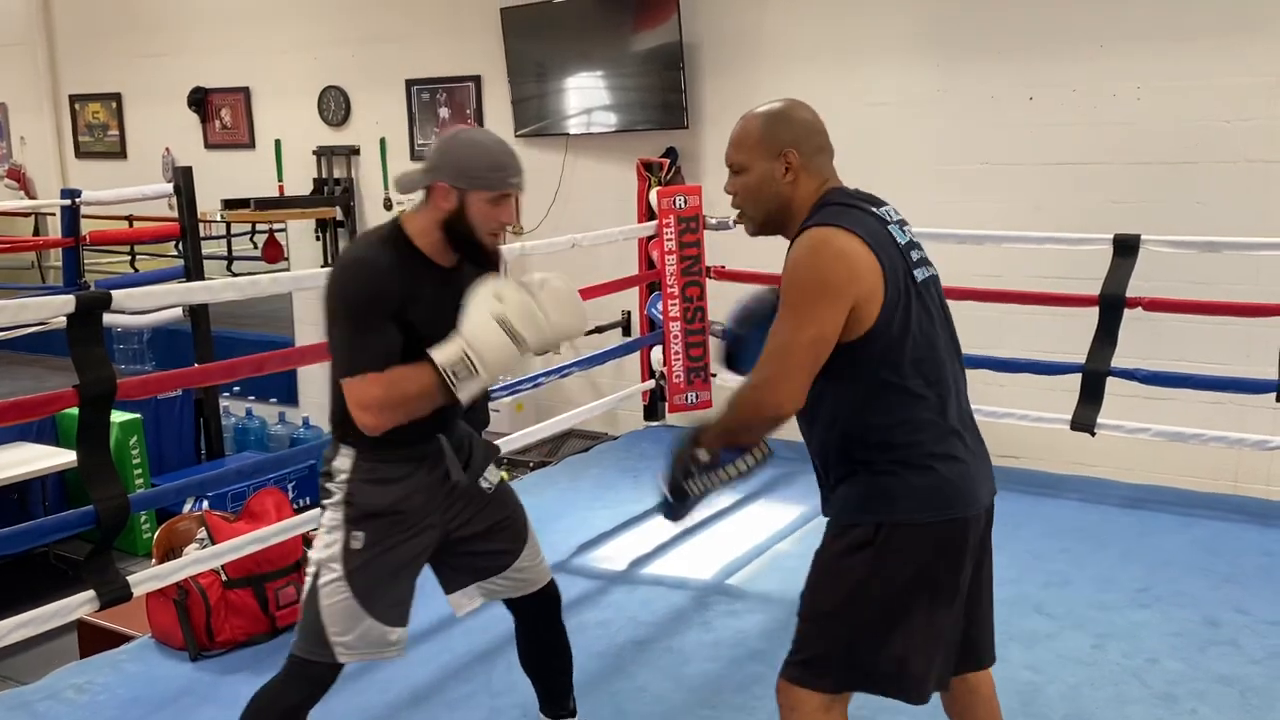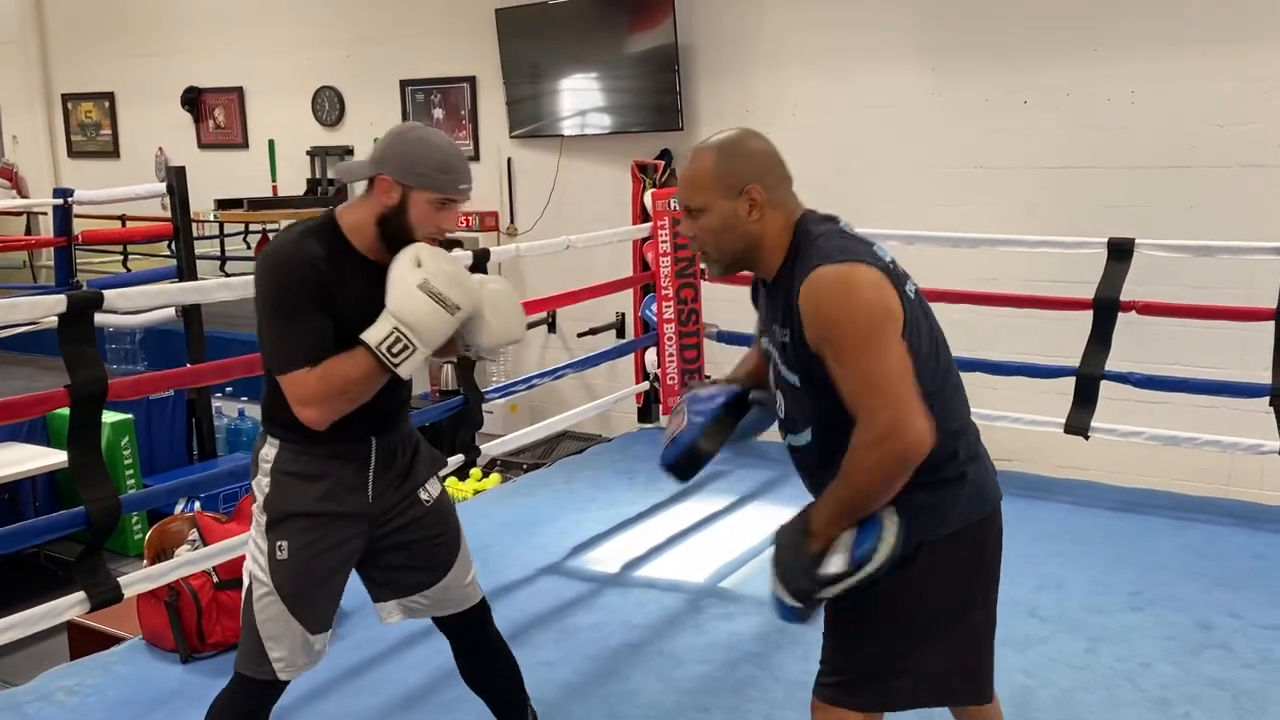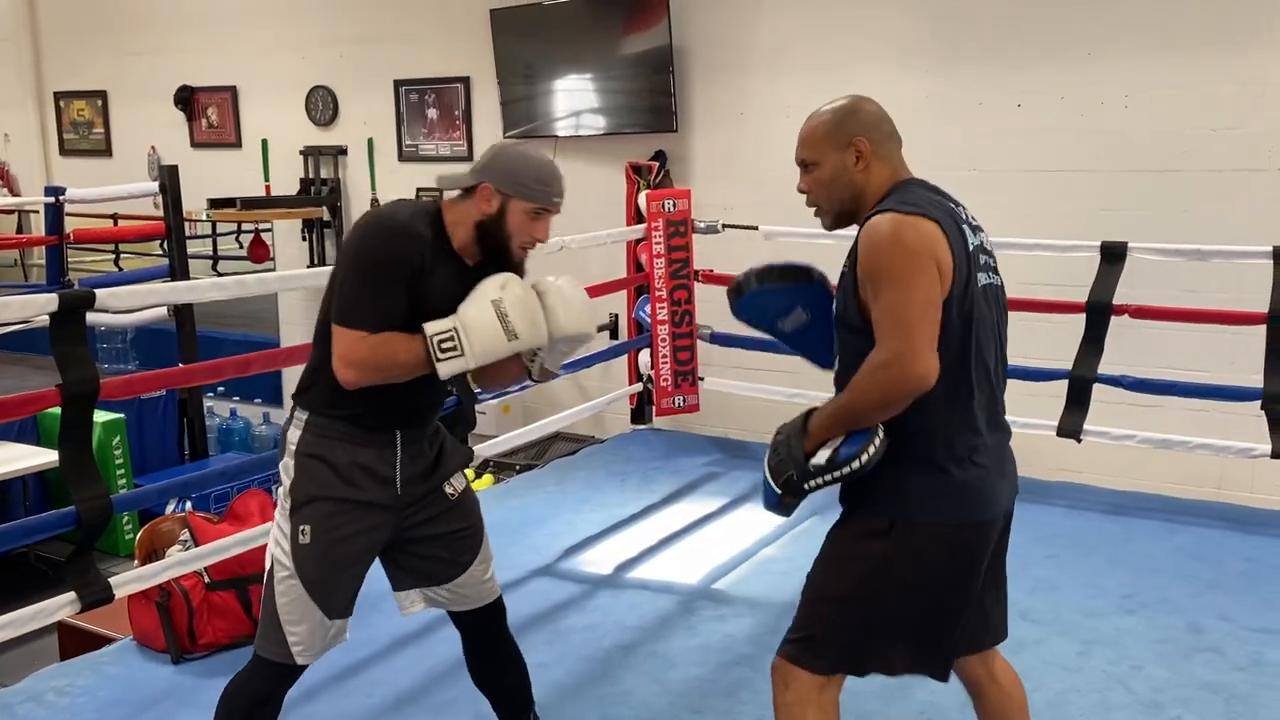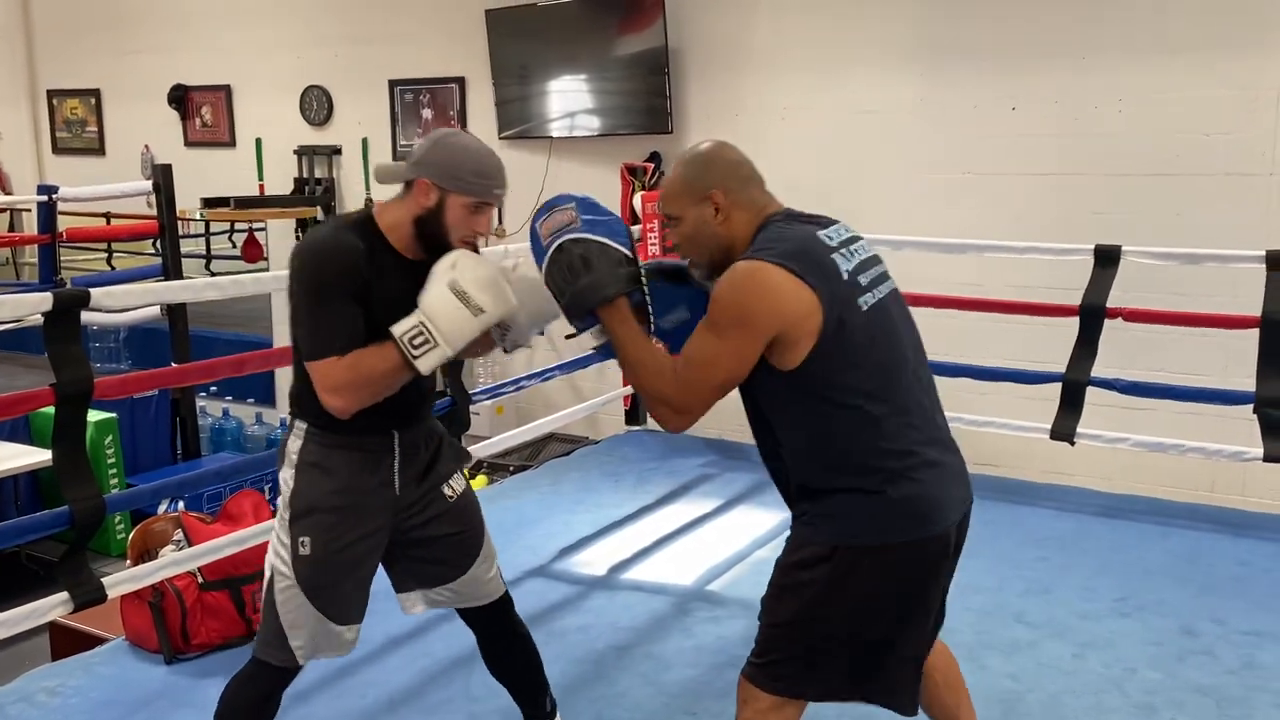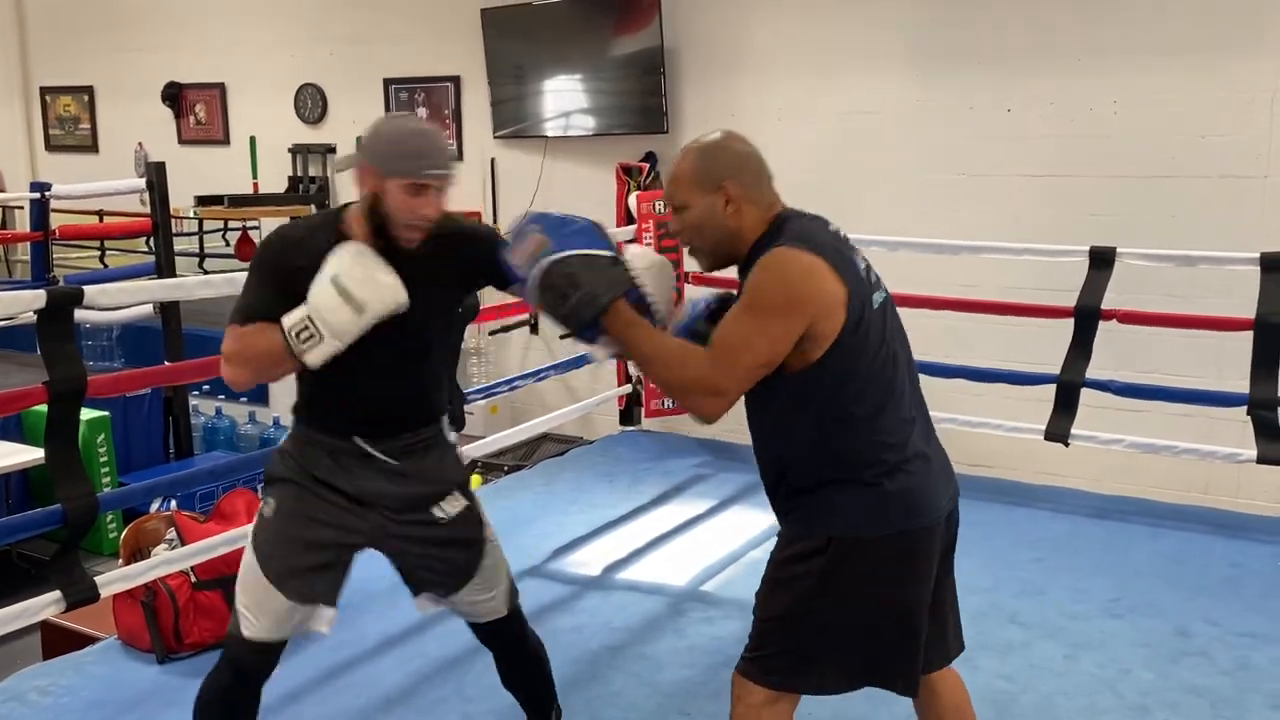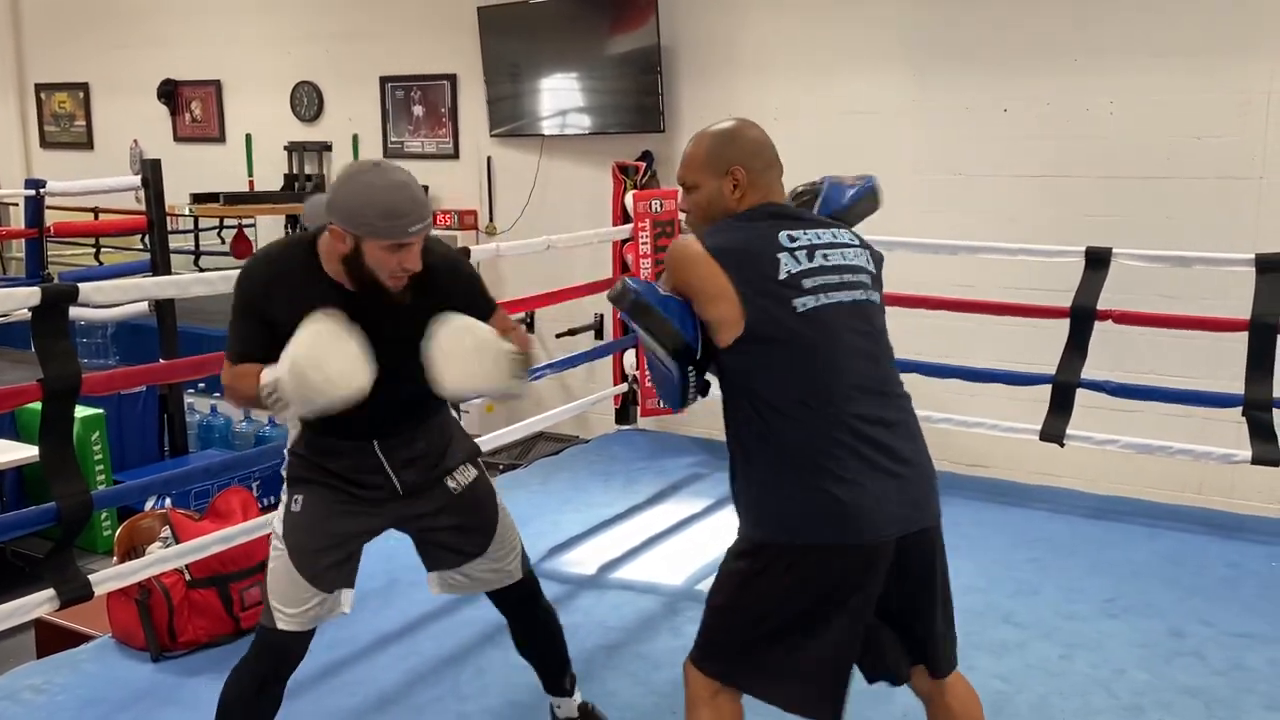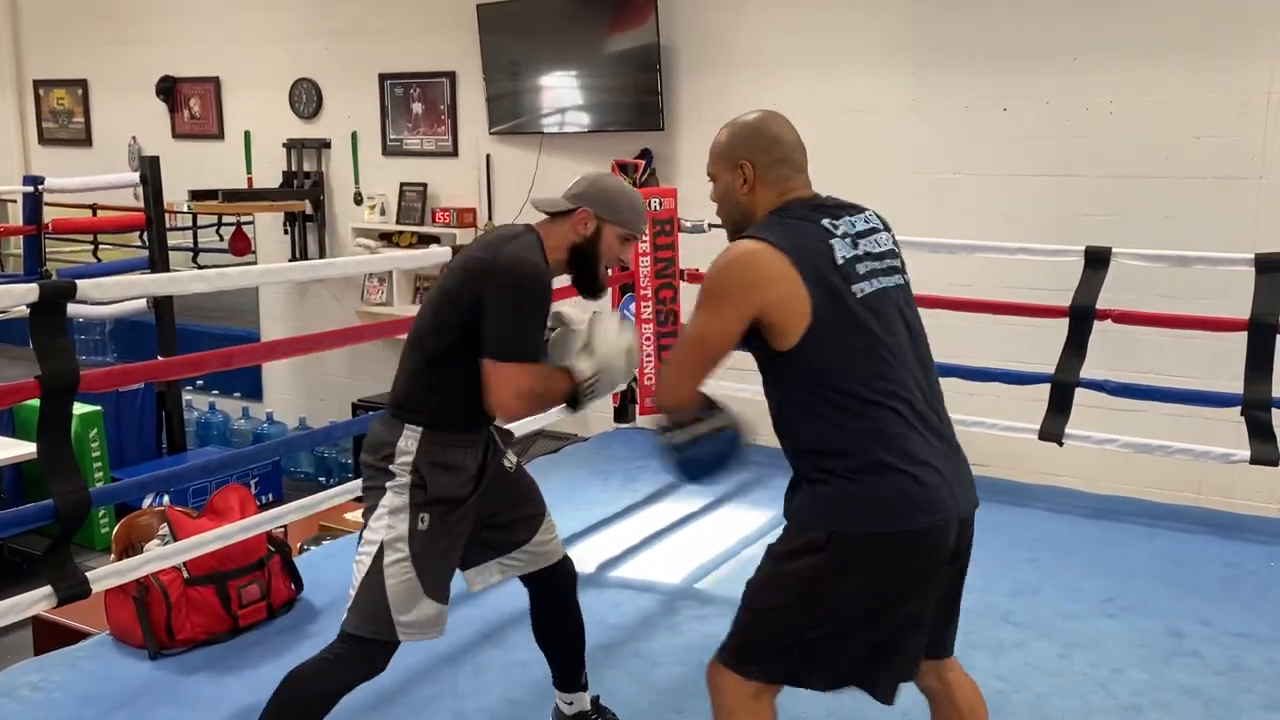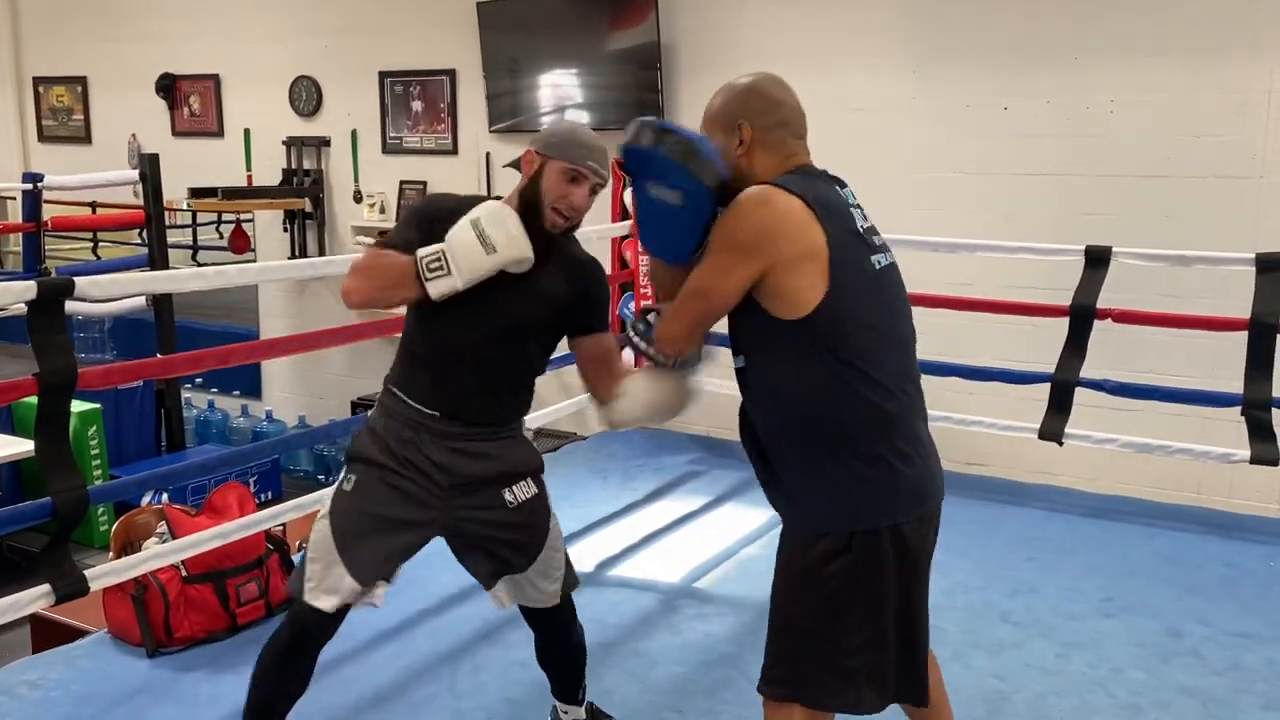
dt=0.5s
person 1, frame 1
left shoulder: (824, 249)
right shoulder: (874, 220)
left elbow: (776, 396)
left wrist: (707, 442)
right wrist: (782, 326)
left hip: (898, 504)
right hip: (956, 485)
right knee: (956, 656)
person 1, frame 2
left shoulder: (833, 283)
right shoulder: (778, 266)
left elbow: (900, 435)
right elbow: (780, 352)
left wrist: (818, 528)
right wrist: (726, 396)
left hip: (925, 516)
right hip: (939, 504)
right knee: (954, 655)
person 1, frame 3
left shoulder: (894, 231)
right shoulder: (943, 217)
left elbow: (908, 367)
left wrist: (813, 429)
right wrist: (827, 332)
left hip: (914, 501)
right hip: (976, 484)
right knee: (974, 649)
person 1, frame 4
left shoulder: (757, 279)
right shoulder: (827, 238)
left elbow: (676, 405)
left wrist: (607, 301)
left hip: (867, 521)
right hip: (938, 494)
right knee: (911, 641)
person 1, frame 5
left shoulder: (792, 268)
right shoulder: (805, 240)
left elbow: (709, 390)
right elbow: (760, 355)
left wrist: (611, 310)
right wrist: (718, 327)
left hip: (858, 517)
right hip: (917, 494)
right knee: (923, 660)
person 1, frame 6
left shoulder: (697, 256)
right shoulder: (859, 249)
right wrist: (704, 328)
left hip: (806, 526)
right hip: (908, 505)
right knee: (931, 669)
person 1, frame 7
left shoulder: (753, 261)
right shoulder: (870, 227)
left elbow: (676, 387)
left wrist: (694, 419)
left hip: (861, 514)
right hip: (945, 494)
right knee: (933, 660)
person 1, frame 8
left shoulder: (762, 210)
right shoulder: (829, 203)
left elbow: (673, 336)
right elbow: (675, 283)
left wrist: (653, 339)
right wrist: (673, 238)
left hip: (852, 501)
right hip: (901, 480)
right knee: (898, 640)
person 2, frame 1
left shoulder: (468, 252)
right shoulder: (369, 270)
left elbow: (488, 334)
right elbow: (372, 408)
left wrist: (529, 325)
right wrist: (470, 354)
left hip: (455, 459)
right hip: (378, 482)
left knee: (538, 597)
right knee: (313, 667)
person 2, frame 2
left shoulder: (417, 252)
right shoulder: (297, 260)
left elbow: (437, 339)
right elbow: (313, 404)
left wrist: (478, 327)
right wrist: (403, 331)
left hip: (398, 459)
right hip: (308, 481)
left knee: (469, 616)
person 2, frame 3
left shoulder: (492, 261)
right shoulder: (392, 234)
left elbow: (490, 375)
right elbow: (352, 365)
left wrist: (546, 348)
right wrist: (463, 337)
left hip: (420, 451)
right hip: (335, 458)
left knee: (485, 615)
right knee: (281, 657)
person 2, frame 4
left shoulder: (448, 254)
right shoulder: (333, 254)
left elbow: (477, 344)
right elbow: (341, 393)
left wrist: (516, 320)
right wrist: (435, 325)
left hip: (420, 453)
right hip: (334, 467)
left knee: (493, 609)
right knee: (279, 657)
person 2, frame 5
left shoulder: (454, 243)
right shoulder: (295, 247)
right elbow: (238, 369)
right wrist: (322, 318)
left hip: (419, 466)
right hip: (320, 470)
left knee: (499, 619)
right knee: (248, 654)
person 2, frame 6
left shoulder: (439, 267)
right shoulder: (273, 275)
left elbow: (506, 335)
right elbow: (238, 379)
left wrist: (502, 358)
right wrist: (287, 386)
left hip: (429, 452)
right hip: (329, 466)
left knee: (520, 590)
right knee: (279, 644)
person 2, frame 7
left shoulder: (516, 247)
right shoulder: (519, 266)
right elbow: (511, 395)
left wrist: (573, 348)
right wrist: (592, 371)
left hip: (473, 450)
right hip: (422, 460)
left knee: (555, 575)
right knee: (365, 649)
person 2, frame 8
left shoulder: (578, 273)
right shoulder: (442, 217)
left elbow: (608, 381)
right elbow: (359, 287)
right wrist: (453, 259)
left hip: (496, 458)
right hip: (398, 445)
left knee: (551, 608)
right knee: (309, 619)
